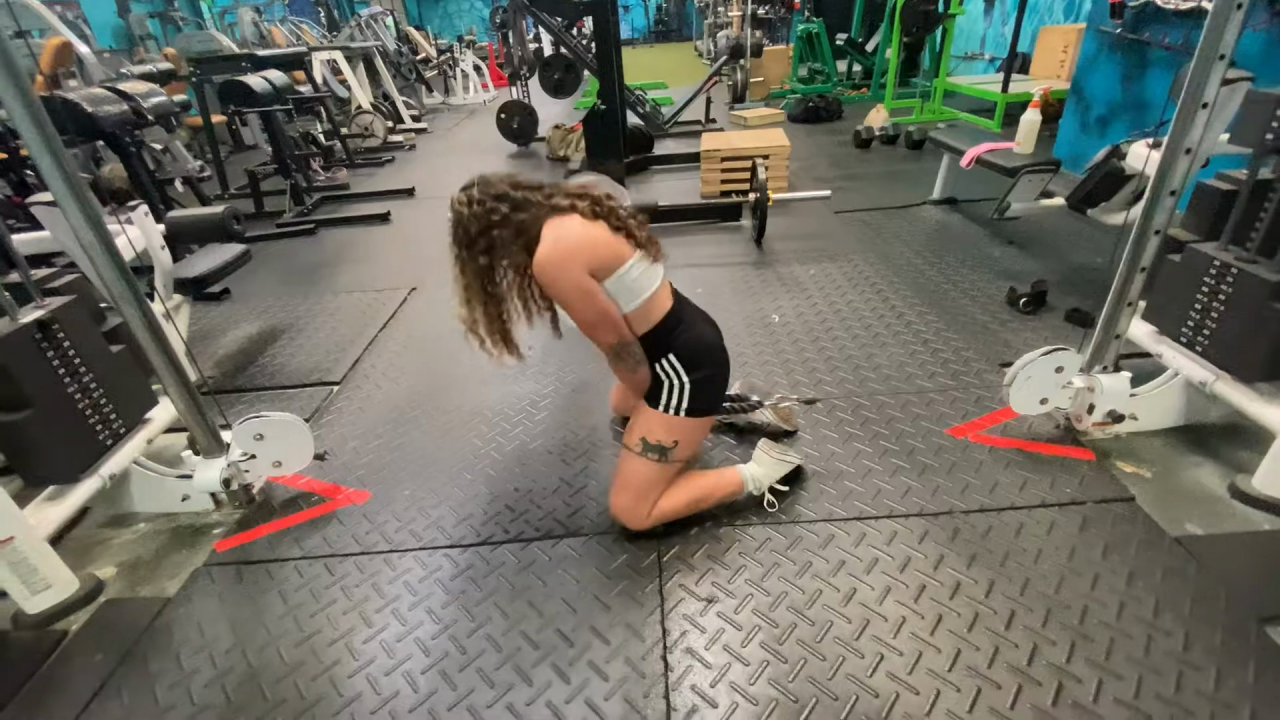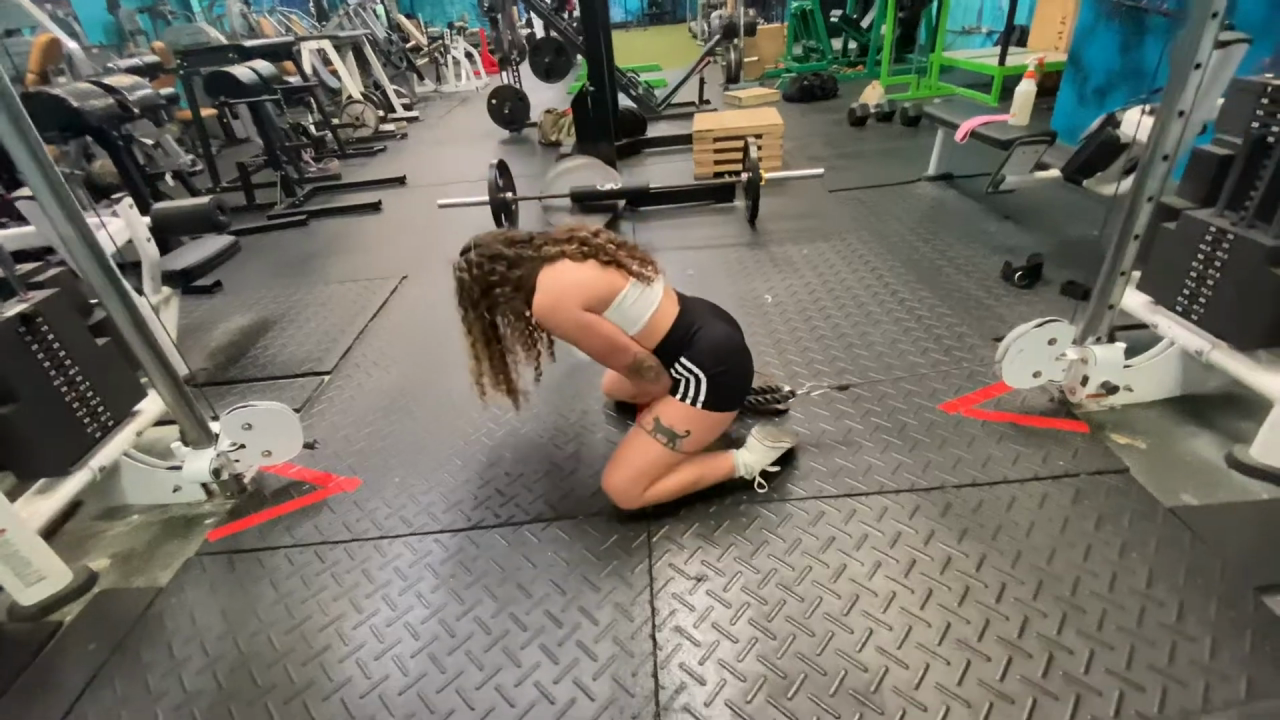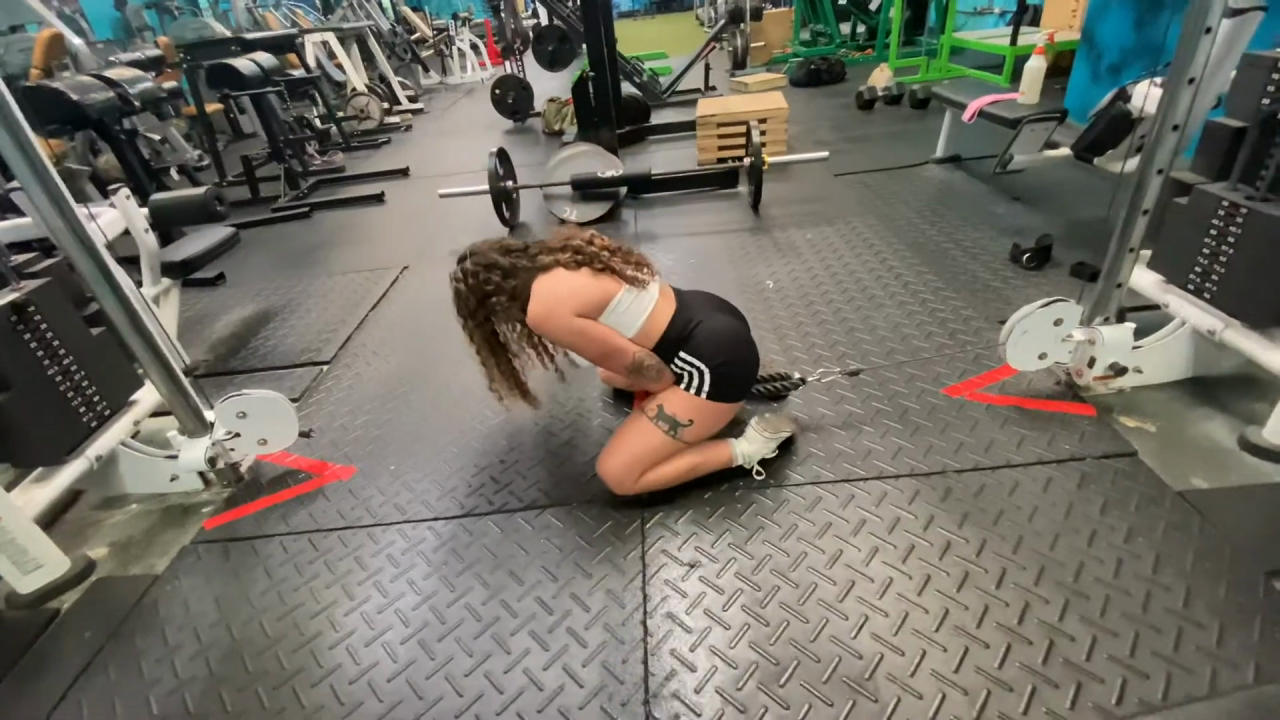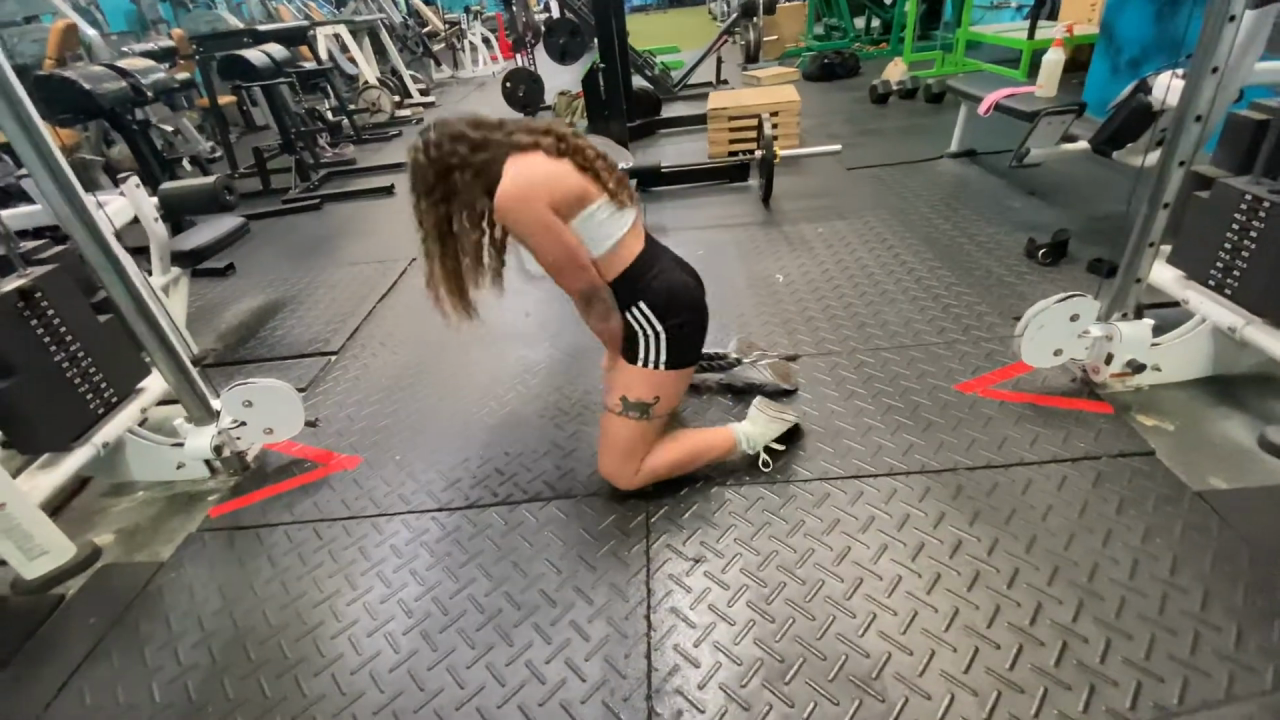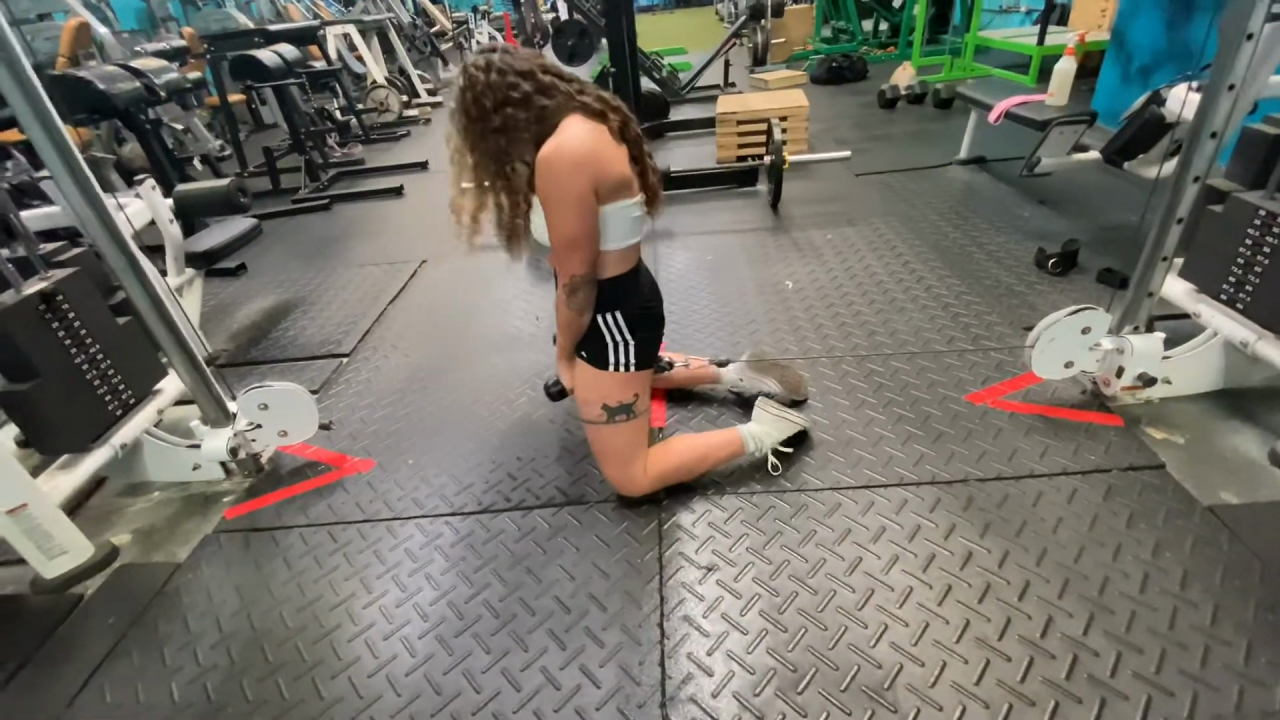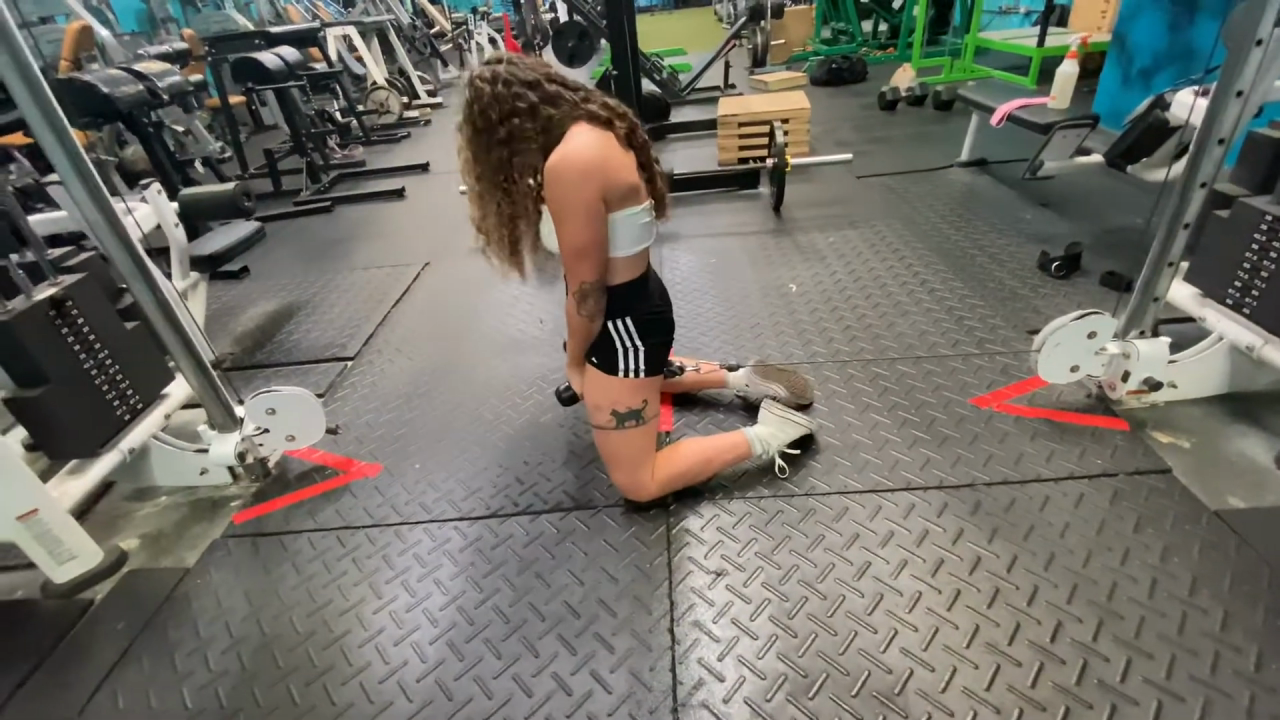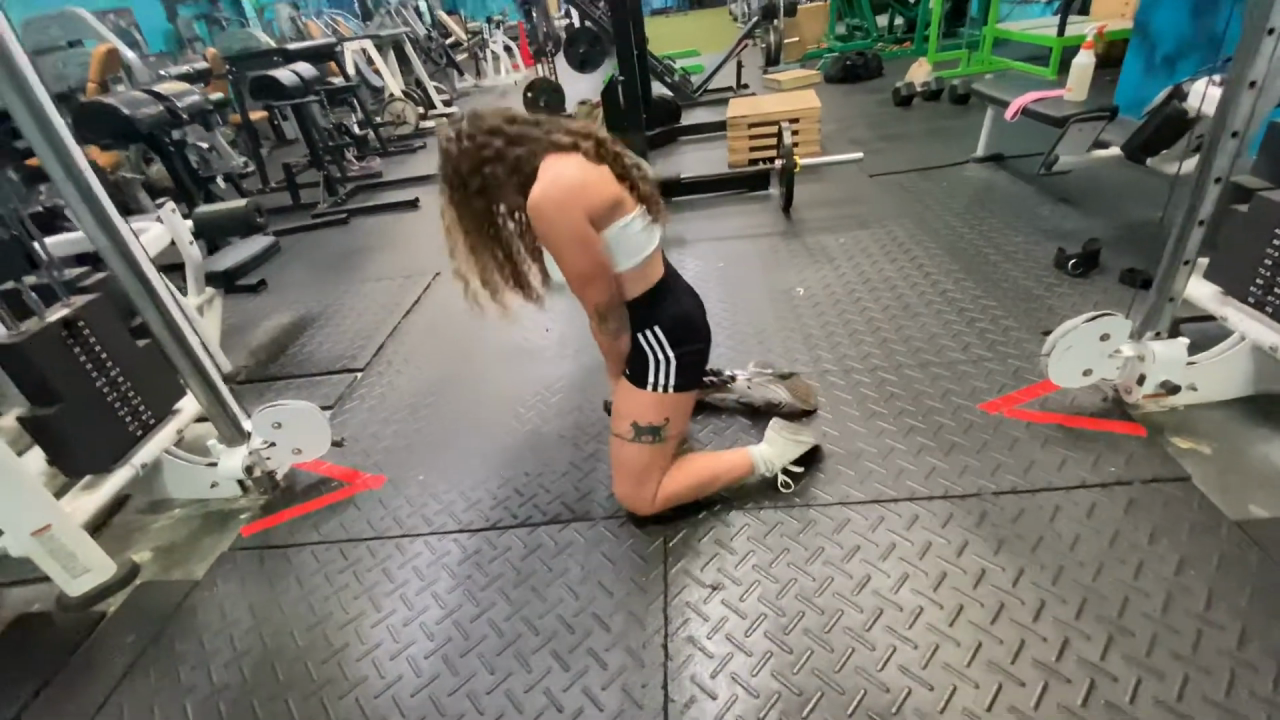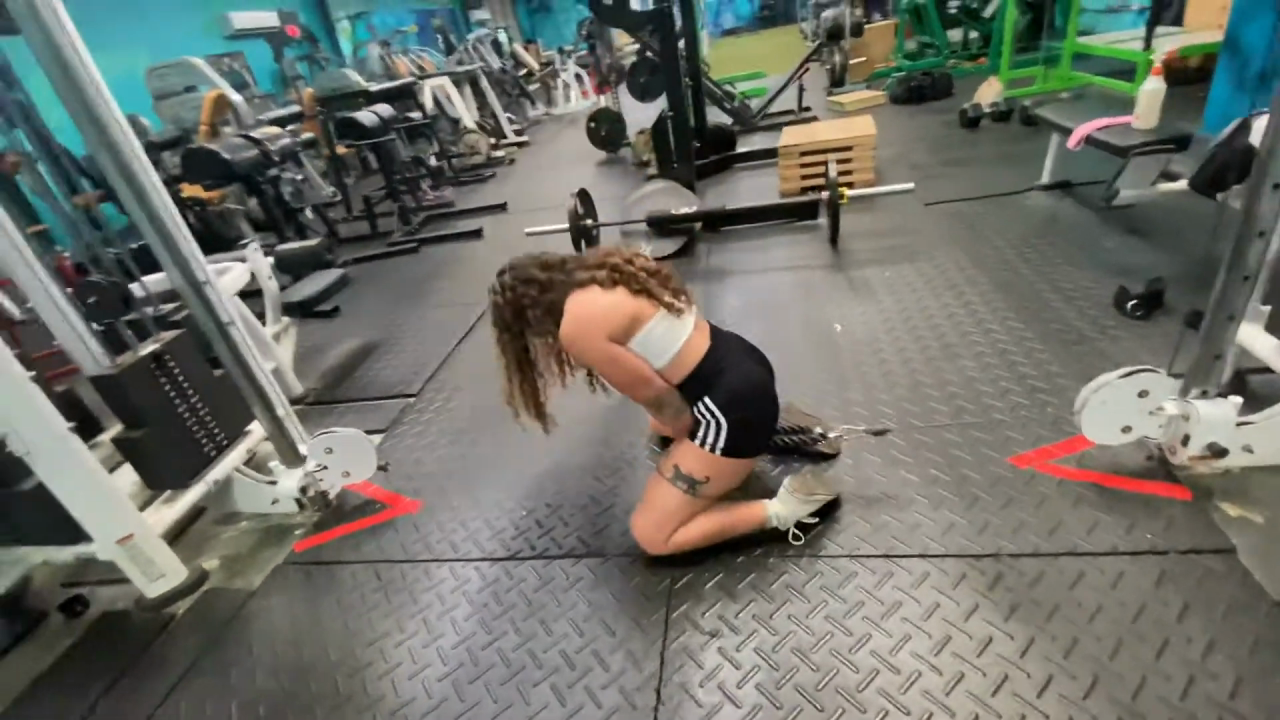
dt=0.4s
person 1, frame 1
left shoulder: (553, 254)
right shoulder: (570, 212)
left elbow: (615, 341)
left wrist: (641, 394)
left hip: (683, 364)
right hip: (686, 337)
left knee: (631, 510)
right knee: (622, 407)
left ankle: (755, 473)
person 1, frame 2
left shoulder: (551, 300)
right shoulder: (563, 249)
left elbow: (632, 362)
left wrist: (673, 406)
left hip: (710, 367)
right hip: (707, 327)
left knee: (622, 488)
right knee: (613, 388)
left ankle: (747, 460)
right ankle: (733, 400)
person 1, frame 3
left shoulder: (545, 311)
right shoulder: (558, 252)
left elbow: (637, 366)
left wrist: (679, 399)
left hip: (716, 361)
right hip: (711, 316)
left knee: (616, 473)
right knee: (612, 376)
left ankle: (746, 447)
person 1, frame 4
left shoulder: (514, 195)
right shoulder: (534, 154)
left elbow: (586, 290)
left wrist: (617, 352)
left hip: (659, 312)
right hip: (668, 282)
left knee: (619, 469)
right knee: (616, 376)
left ankle: (748, 432)
person 1, frame 5
left shoulder: (562, 153)
right shoulder: (587, 118)
left elbow: (576, 278)
left wrist: (565, 355)
left hip: (613, 316)
right hip: (627, 297)
left knee: (629, 477)
right knee: (632, 375)
left ankle: (756, 434)
right ankle: (733, 375)
person 1, frame 6
left shoulder: (570, 162)
right shoulder: (592, 125)
left elbow: (586, 286)
left wrist: (574, 362)
left hip: (622, 322)
right hip: (634, 303)
left knee: (638, 483)
right knee: (639, 379)
left ankle: (762, 437)
right ankle: (740, 380)
person 1, frame 7
left shoulder: (549, 195)
right shoulder: (566, 153)
left elbow: (603, 305)
left wrist: (616, 372)
left hip: (659, 333)
right hip: (665, 310)
left knee: (638, 495)
right knee: (637, 400)
left ankle: (766, 455)
person 1, frame 8
left shoulder: (578, 326)
right shoulder: (600, 270)
left elbow: (655, 395)
left wrist: (695, 436)
left hip: (733, 404)
right hip: (743, 365)
left knee: (651, 534)
right knee: (663, 427)
left ankle: (780, 510)
right ankle: (764, 432)
